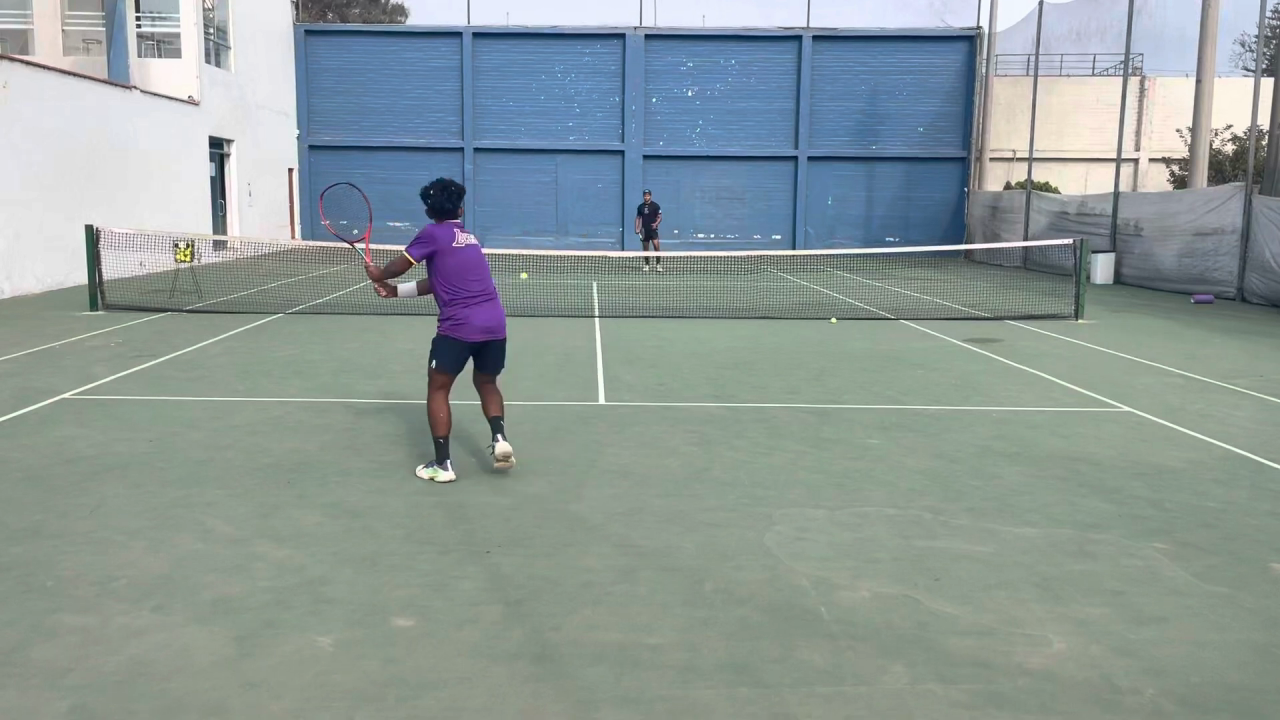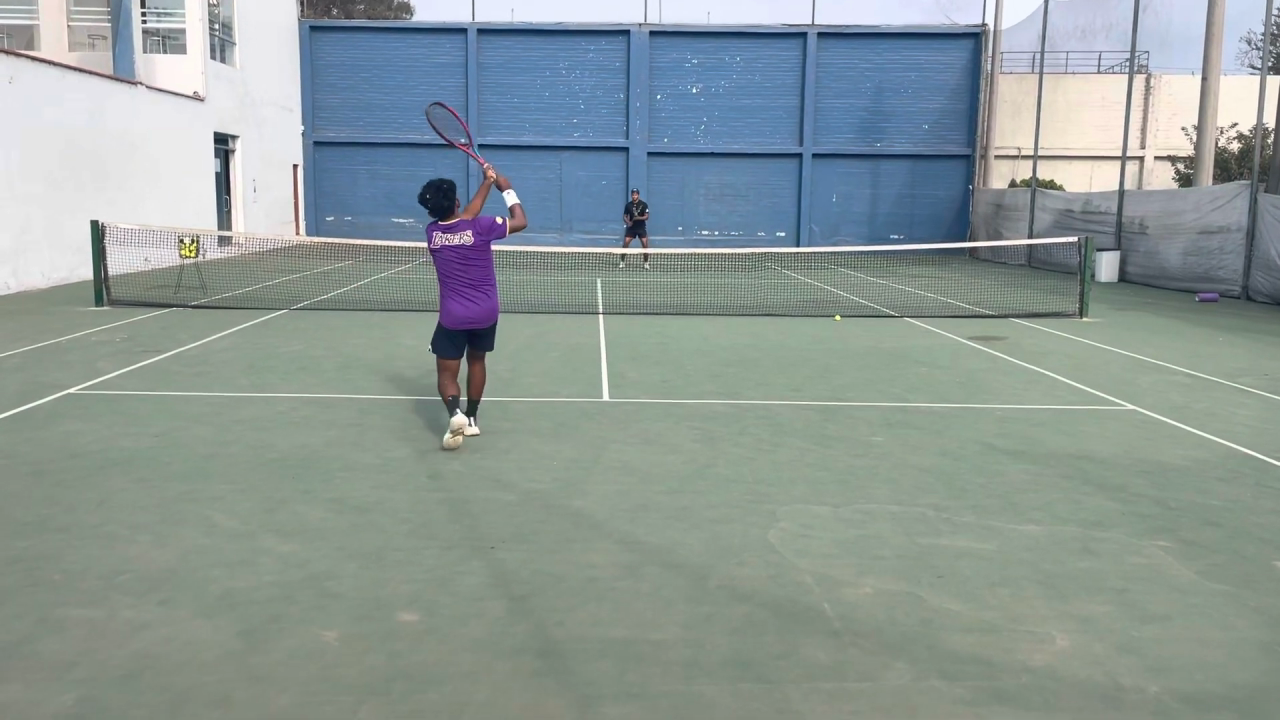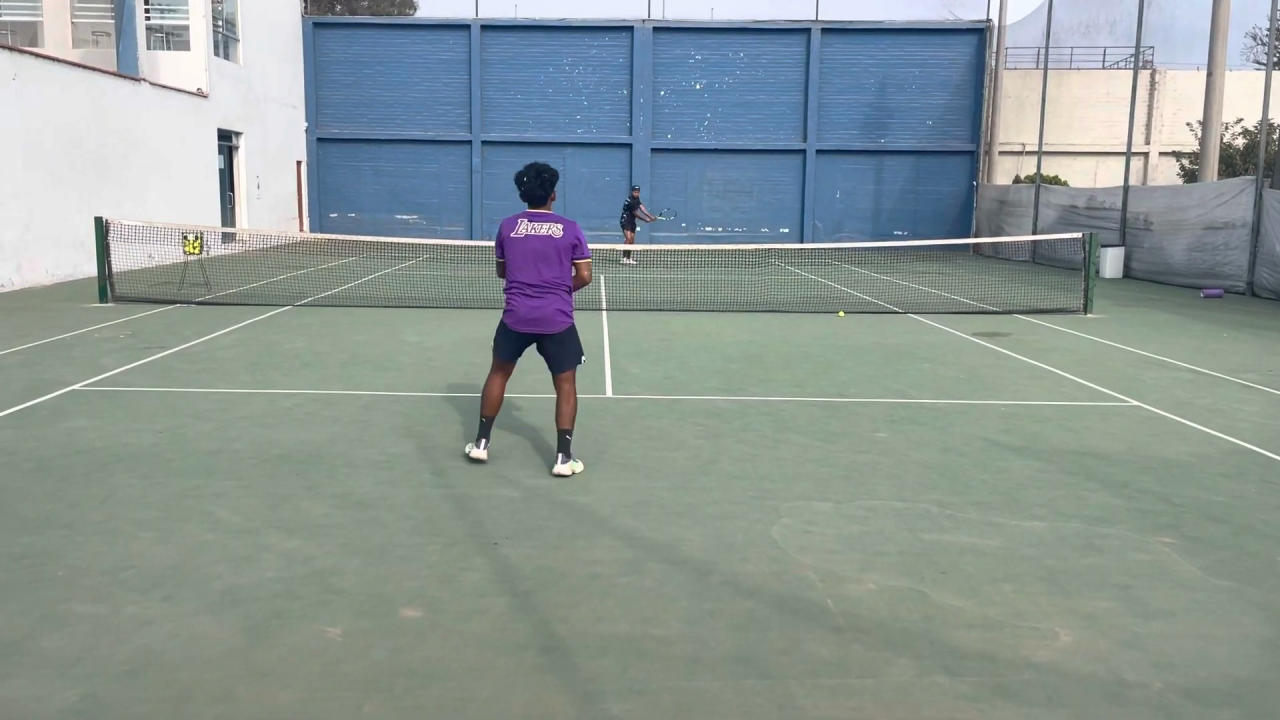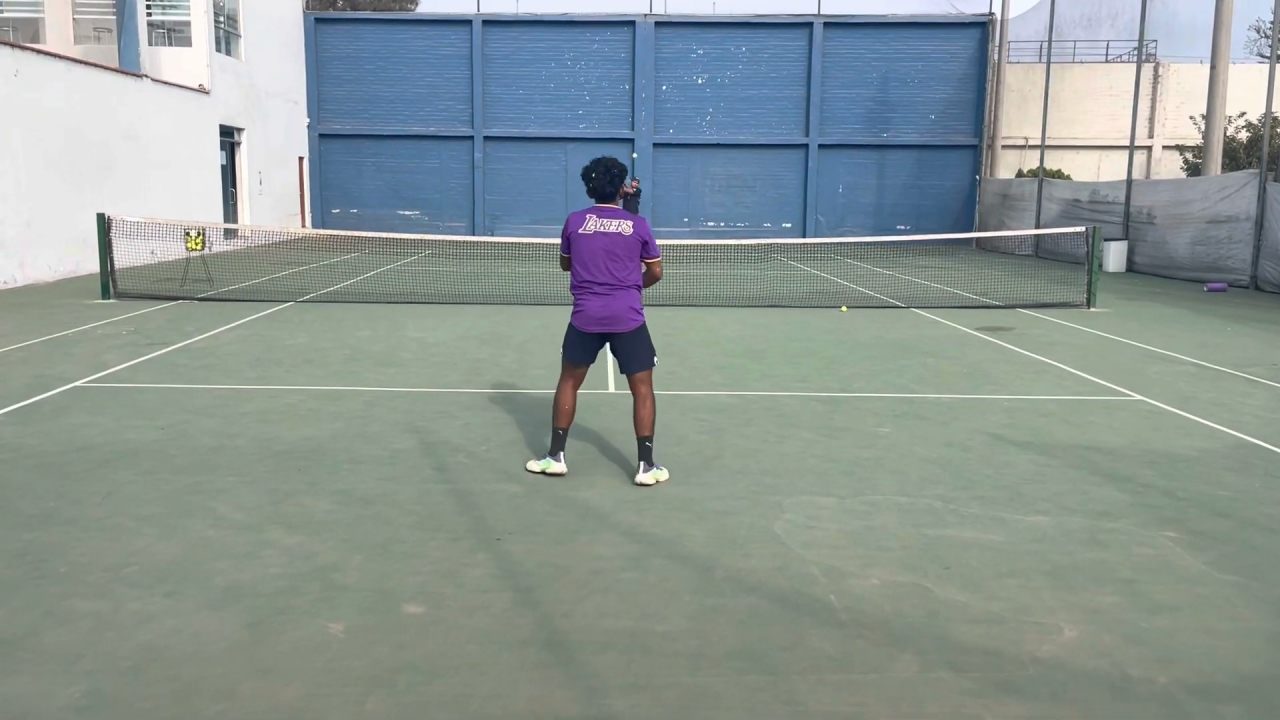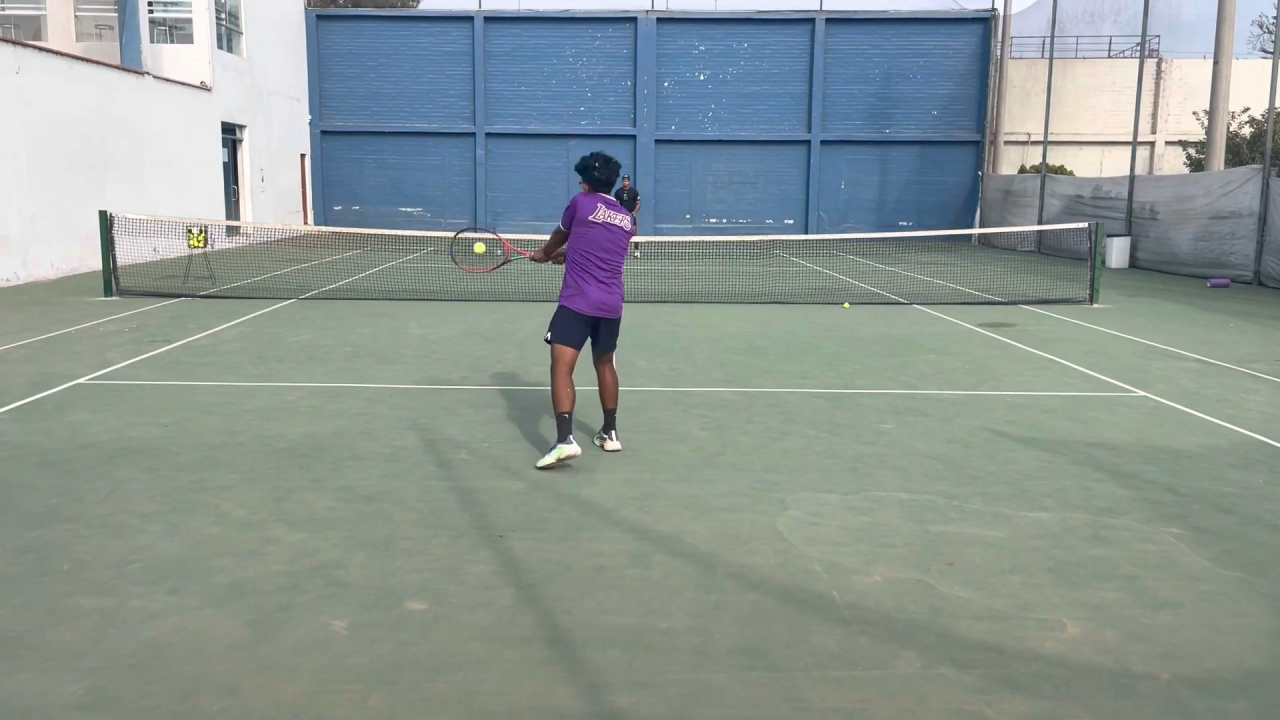
dt=1s
person 1, frame 1
left shoulder: (434, 233)
right shoulder: (469, 238)
left elbow: (402, 264)
left wrist: (379, 275)
right wrist: (397, 290)
left hip: (458, 329)
right hip: (494, 325)
left knee: (438, 391)
right knee: (487, 386)
left ankle: (442, 464)
right ankle: (499, 440)
person 1, frame 2
left shoulder: (431, 232)
right shoulder: (480, 227)
right elbow: (521, 222)
left wrist: (486, 185)
right wrist: (505, 188)
left hip: (452, 316)
right hip: (485, 313)
left knee: (446, 373)
right knee: (476, 361)
left ankle: (455, 413)
right ankle: (470, 418)
person 1, frame 3
left shoulder: (507, 227)
right shoulder: (569, 229)
right elbow: (584, 277)
left hip: (516, 317)
right hip: (556, 319)
left knee: (498, 375)
right knee: (566, 385)
left ankle: (481, 442)
right ankle: (563, 457)
person 1, frame 4
left shoulder: (574, 221)
right shoulder: (638, 224)
left elbow: (565, 264)
right elbow: (655, 274)
left hip: (585, 317)
right hip: (628, 317)
left knee: (569, 383)
right knee: (642, 389)
left ankle: (556, 456)
right ankle: (646, 465)
person 1, frame 5
left shoulder: (579, 204)
right shoulder: (626, 219)
left elbow: (559, 237)
left wrist: (545, 253)
left hip: (576, 303)
right hip: (611, 305)
left knee: (561, 369)
right knee: (604, 364)
left ankle: (565, 439)
right ankle: (609, 433)
